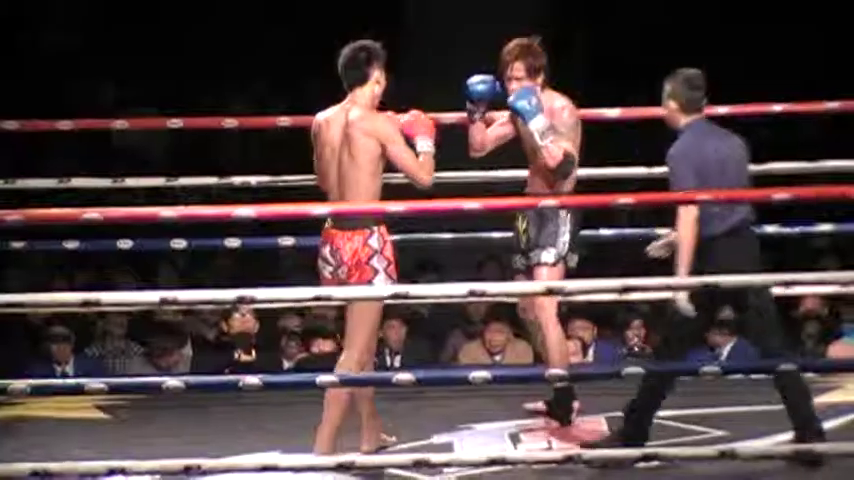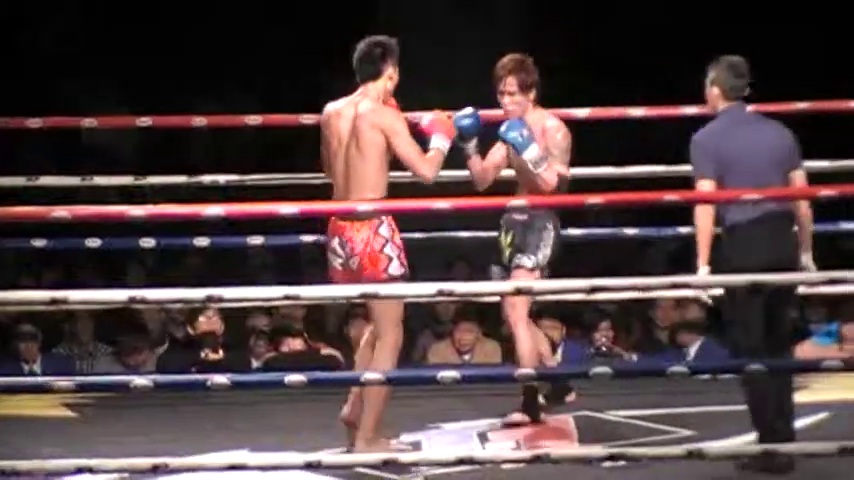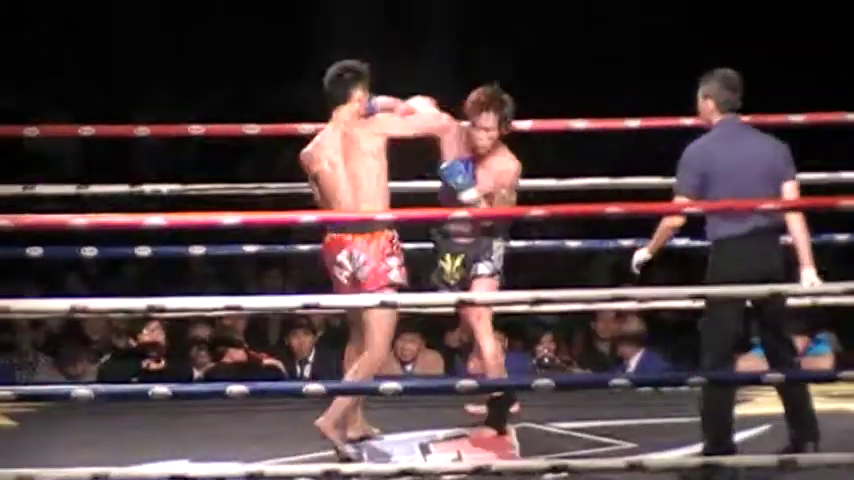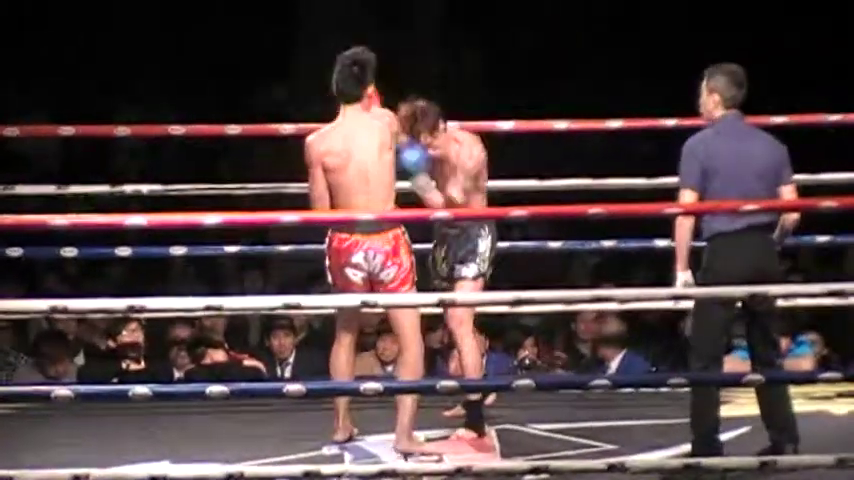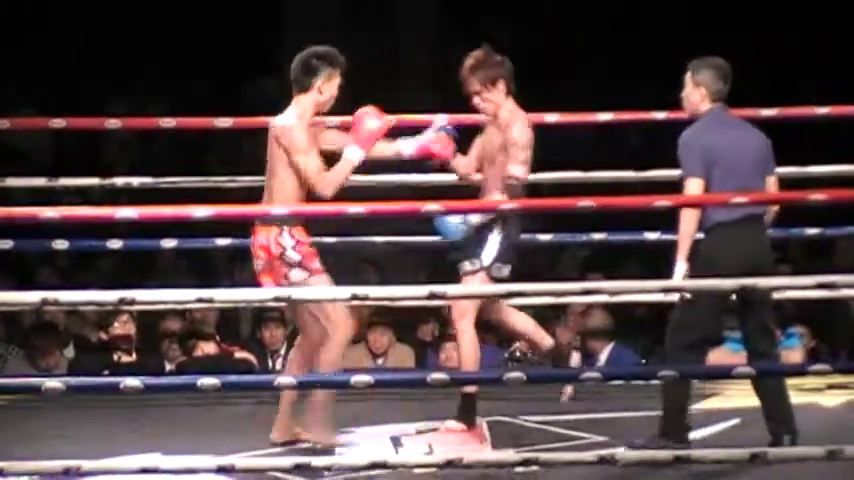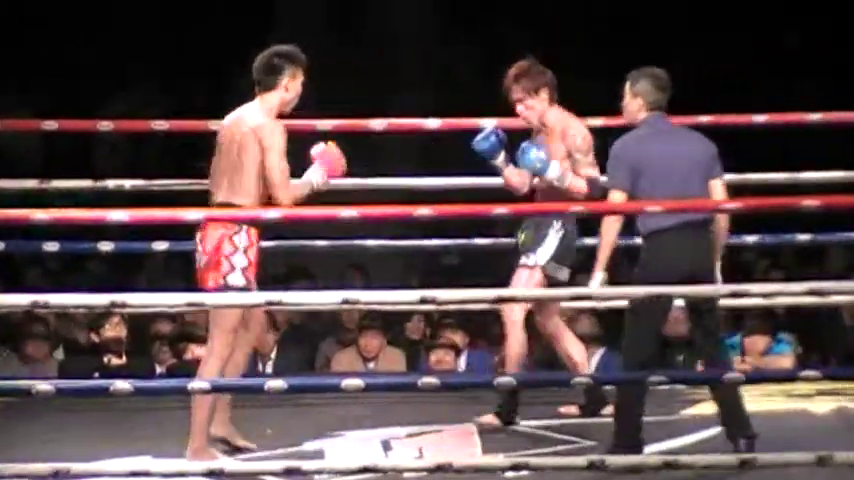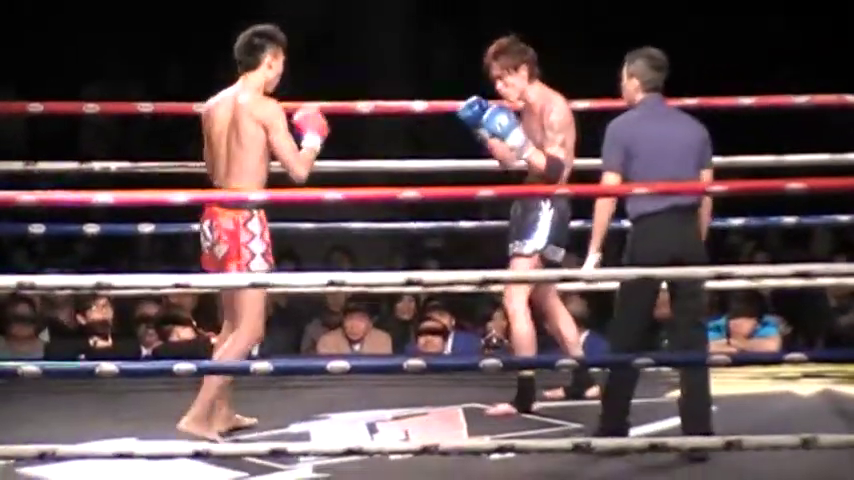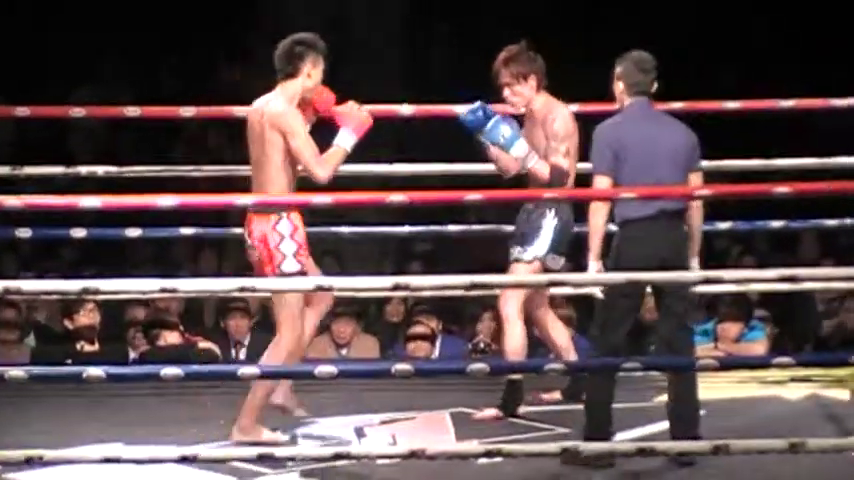
dt=0.4s
person 1, frame 1
left shoulder: (321, 122)
right shoulder: (379, 123)
right elbow: (423, 178)
right wrist: (425, 141)
left hip: (334, 237)
right hip: (366, 239)
left knee: (365, 342)
right knee: (356, 352)
left ankle: (371, 433)
right ankle: (323, 448)
person 1, frame 2
left shoulder: (331, 112)
right shoulder: (383, 116)
right elbow: (426, 172)
right wrist: (441, 140)
left hip: (340, 230)
right hip: (373, 230)
left knee: (377, 328)
right knee: (390, 338)
left ankle: (355, 405)
right ankle: (367, 436)
person 1, frame 3
left shoulder: (310, 152)
right shoulder: (373, 128)
right elbow: (439, 124)
right wrist: (422, 109)
left hip: (338, 244)
right hip: (375, 242)
left knee: (364, 335)
right knee: (377, 349)
left ankle: (353, 420)
right ankle: (333, 418)
person 1, frame 4
left shoulder: (317, 143)
right shoulder: (384, 123)
left elbow: (320, 208)
left hip: (345, 244)
right hip: (388, 241)
left knee: (345, 335)
right knee: (411, 343)
left ankle: (342, 424)
right ankle: (404, 434)
person 1, frame 5
left shoulder: (299, 125)
right shoulder: (290, 127)
left elbow: (357, 146)
right elbow: (325, 187)
left wrist: (417, 145)
right wrist: (357, 148)
left hip: (282, 237)
right hip: (280, 239)
left knee: (312, 333)
right knee: (341, 326)
left ankle: (284, 426)
right ankle: (317, 420)
person 1, frame 6
left shoulder: (234, 119)
right shoulder: (270, 127)
right elbow: (284, 197)
right wrist: (320, 171)
left hip: (221, 230)
right hip: (234, 236)
left knee: (251, 327)
right knee: (221, 344)
left ankle: (221, 422)
right ankle: (198, 445)
person 1, frame 7
left shoulder: (213, 106)
right shoulder: (265, 108)
right elbow: (298, 172)
right wrist: (314, 136)
left hip: (217, 215)
right hip: (245, 219)
left knee: (235, 322)
right knee: (249, 329)
left ankle: (222, 413)
right ankle: (198, 415)
person 1, frame 8
left shoulder: (261, 107)
right shoulder: (284, 112)
right elbow: (320, 172)
left wrist: (308, 119)
right wrist: (349, 133)
left hip: (264, 220)
right hip: (279, 222)
left knee: (320, 297)
right knee: (289, 334)
left ankle: (281, 386)
right ankle: (247, 424)
person 2, frame 1
left shoulder: (685, 150)
right shoulder: (734, 142)
left elbow: (690, 215)
left wrist: (683, 277)
right wrist: (679, 238)
left hip: (713, 256)
right hip: (744, 250)
left knee: (670, 349)
right knee: (774, 347)
left ankle: (632, 435)
right ankle: (810, 435)
person 2, frame 2
left shoulder: (708, 137)
right shoulder: (780, 132)
left elbow: (706, 205)
right elbow: (802, 196)
left wrist: (703, 265)
right wrist: (805, 251)
left hip: (742, 245)
right hip: (783, 242)
left knee: (747, 348)
right knee: (777, 343)
left ankle: (773, 445)
right ankle: (781, 433)
person 2, frame 3
left shoulder: (699, 151)
right shoulder: (774, 146)
left elbow: (677, 216)
right elbow: (793, 209)
left wrist: (648, 249)
right wrist: (807, 266)
left hip: (730, 257)
right hip: (770, 253)
left knee: (718, 358)
right knee: (781, 349)
right ankle: (805, 438)
person 2, frame 4
left shoulder: (699, 145)
right shoulder: (771, 145)
left elbow: (686, 212)
right elbow: (791, 211)
left wrist: (681, 267)
left hip: (723, 254)
right hip: (763, 253)
left knee: (706, 356)
right knee: (766, 350)
left ankle: (706, 451)
right ankle: (784, 440)
person 2, frame 5
left shoulder: (695, 136)
right shoulder: (756, 136)
left elbow: (693, 202)
right elbow: (772, 200)
left wrist: (681, 259)
left hip: (720, 245)
right hip: (757, 244)
left knee: (684, 340)
right knee: (763, 342)
left ankle: (673, 434)
right ankle: (783, 432)
person 2, frame 6
left shoulder: (627, 147)
right shoulder: (701, 143)
left elbow: (615, 214)
right elbow: (722, 208)
left wrist: (599, 270)
right wrist: (715, 261)
left hip: (660, 251)
right hip: (698, 251)
left knee: (638, 354)
right knee: (713, 346)
left ankle: (627, 446)
right ankle: (741, 433)
person 2, frame 7
left shoulder: (623, 127)
right shoulder: (694, 128)
left elbow: (609, 194)
right elbow: (705, 195)
left wrist: (594, 248)
left hip: (648, 235)
right hip: (688, 234)
left knee: (628, 336)
right knee: (692, 336)
left ankle: (613, 430)
right ankle: (698, 432)
person 2, frame 8
left shoulder: (610, 131)
right shoulder: (683, 132)
left elbow: (601, 200)
right elbow: (695, 201)
left wrist: (594, 256)
right wrist: (693, 254)
left hip: (633, 239)
right hip: (674, 239)
left knee: (607, 343)
right knee: (679, 340)
left ankle: (598, 440)
right ankle: (685, 438)
person 3, frame 1
left shoulder: (561, 109)
right shoulder: (518, 110)
left elbow: (563, 169)
right elbow: (478, 148)
left wrist: (536, 121)
right wrist: (476, 109)
left hip: (555, 213)
right hip: (531, 211)
left knee: (544, 308)
right knee: (529, 308)
left ankle: (562, 405)
right ankle: (561, 392)
person 3, frame 2
left shoulder: (554, 129)
right shoulder: (510, 131)
left elbow: (557, 188)
right elbow: (481, 181)
left wrist: (529, 149)
right wrist: (469, 144)
left hip: (539, 224)
right hip: (515, 222)
left knee: (514, 311)
right knee: (516, 314)
left ankle: (530, 404)
person 3, frame 3
left shoulder: (508, 166)
right shoulder: (453, 134)
left elbow: (494, 221)
left wrist: (468, 192)
left hip: (483, 243)
right hip: (449, 241)
left knee: (480, 322)
right knee: (470, 321)
left ankle: (498, 414)
right ankle: (503, 396)
person 3, frame 4
left shoulder: (469, 150)
right shoulder: (417, 145)
left elbow: (446, 206)
left wrist: (419, 176)
left hip: (473, 235)
right hip: (446, 232)
left knee: (459, 324)
right knee: (457, 322)
left ankle: (475, 419)
right ankle: (477, 392)
person 3, frame 5
left shoulder: (514, 127)
right shoulder: (492, 123)
left elbow: (511, 191)
right elbow: (470, 171)
left wrist: (468, 219)
left hip: (496, 226)
right hip: (488, 225)
left knee: (461, 314)
right knee: (496, 310)
left ankle: (466, 413)
person 3, frame 6
left shoulder: (572, 130)
right shoulder: (540, 132)
left elbow: (592, 189)
right elbow: (522, 184)
left wrist: (552, 171)
right wrist: (499, 160)
left hip: (557, 228)
right hip: (539, 226)
left knee: (513, 312)
right knee: (548, 321)
left ankle: (508, 405)
right ankle: (595, 397)
person 3, frame 7
left shoulder: (553, 108)
right shoulder: (528, 109)
left elbow: (556, 171)
right elbow: (508, 159)
left wrist: (517, 139)
right wrist: (484, 129)
left hip: (547, 209)
right hip: (531, 206)
left knee: (514, 299)
right knee: (545, 297)
left ankle: (524, 394)
right ankle: (583, 380)
person 3, frame 8
left shoulder: (557, 117)
right shoulder: (531, 118)
left elbow: (558, 179)
right elbow: (509, 169)
left wrist: (519, 148)
right wrist: (486, 135)
left hip: (549, 216)
right hip: (536, 214)
left knee: (509, 304)
right knee: (536, 306)
left ankle: (511, 399)
